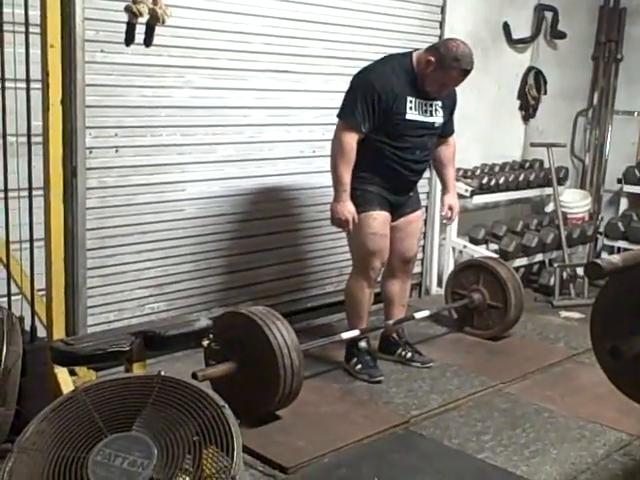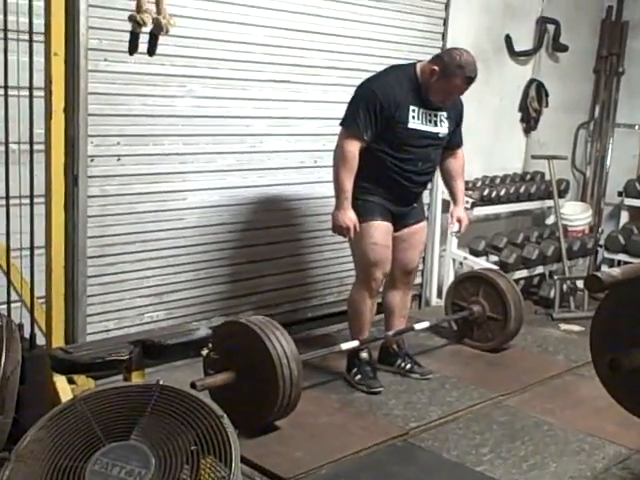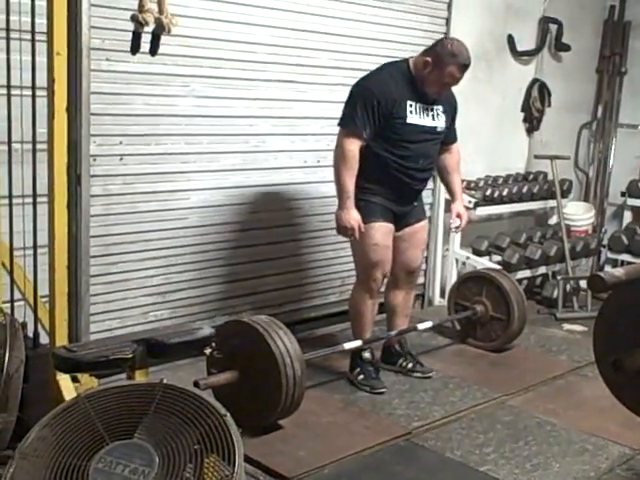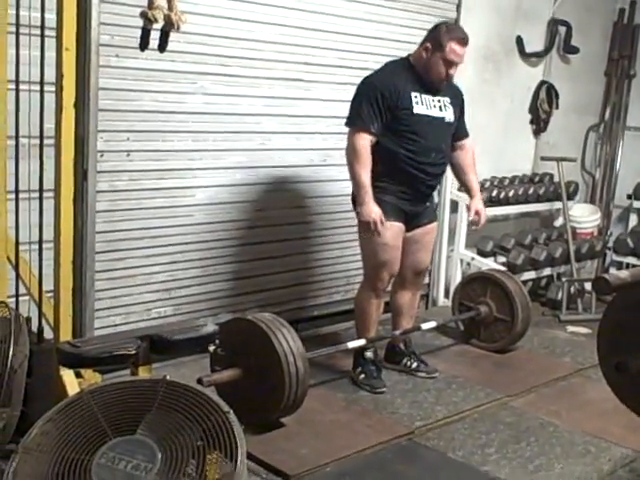
dt=0.4s
person 1, frame 1
left shoulder: (446, 92)
right shoulder: (378, 80)
left elbow: (444, 142)
right elbow: (346, 136)
left wrist: (450, 189)
right wrist: (342, 196)
left hip: (406, 190)
right hip: (368, 187)
left knee: (404, 264)
right knee: (369, 266)
left ankle: (393, 339)
right ankle: (357, 347)
person 1, frame 2
left shoulder: (453, 105)
right shoulder: (383, 89)
left elbow: (453, 154)
right elbow: (349, 145)
left wrist: (458, 202)
right wrist: (343, 204)
left hip: (411, 202)
right hip: (371, 198)
left knee: (405, 276)
right knee: (372, 276)
left ankle: (393, 350)
right ankle: (358, 357)
person 1, frame 3
left shoulder: (446, 99)
right shoulder: (378, 87)
left elbow: (448, 150)
right elbow: (348, 145)
left wrist: (457, 197)
right wrist: (346, 205)
left hip: (411, 201)
right hip: (372, 199)
left knee: (408, 274)
right knee: (373, 277)
left ankle: (396, 350)
right ankle: (361, 358)
person 1, frame 4
left shoulder: (452, 94)
right shoulder: (383, 83)
left elbow: (461, 147)
right elbow: (359, 142)
left wrist: (475, 194)
right wrist: (366, 199)
left hip: (423, 201)
right hip: (385, 199)
left knee: (414, 276)
right knee: (379, 278)
left ankle: (399, 348)
right ankle: (363, 357)
